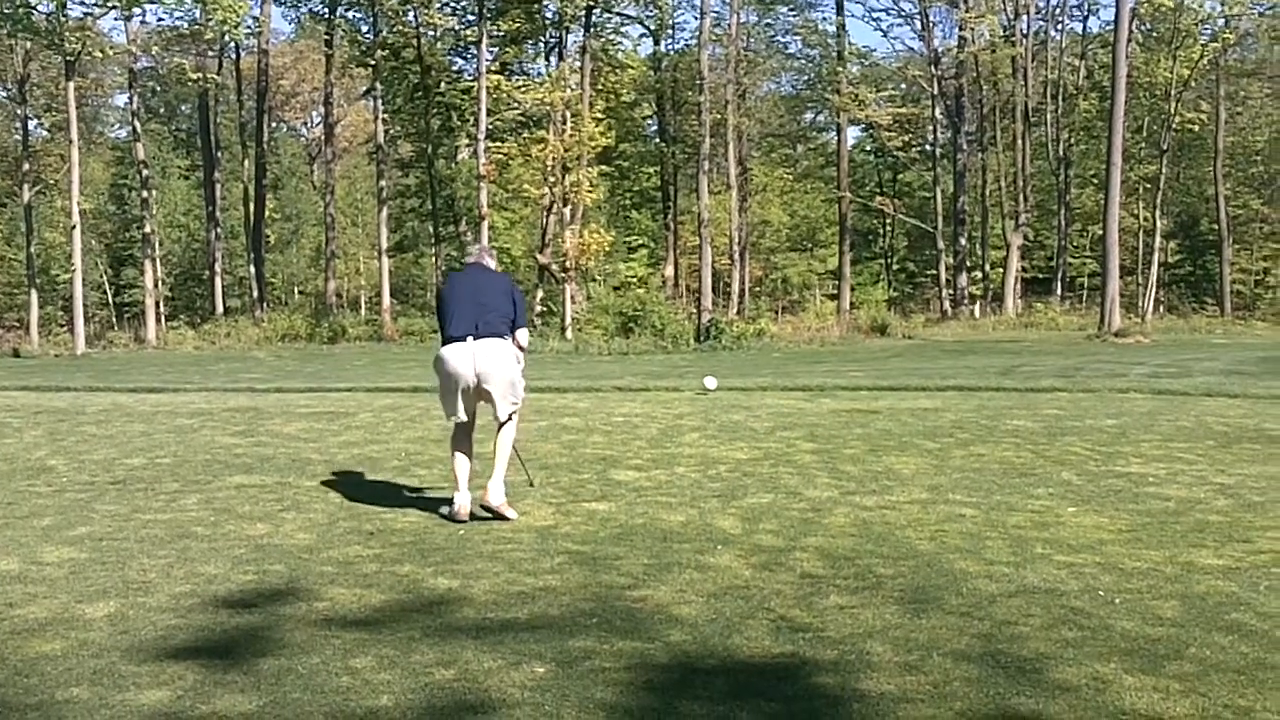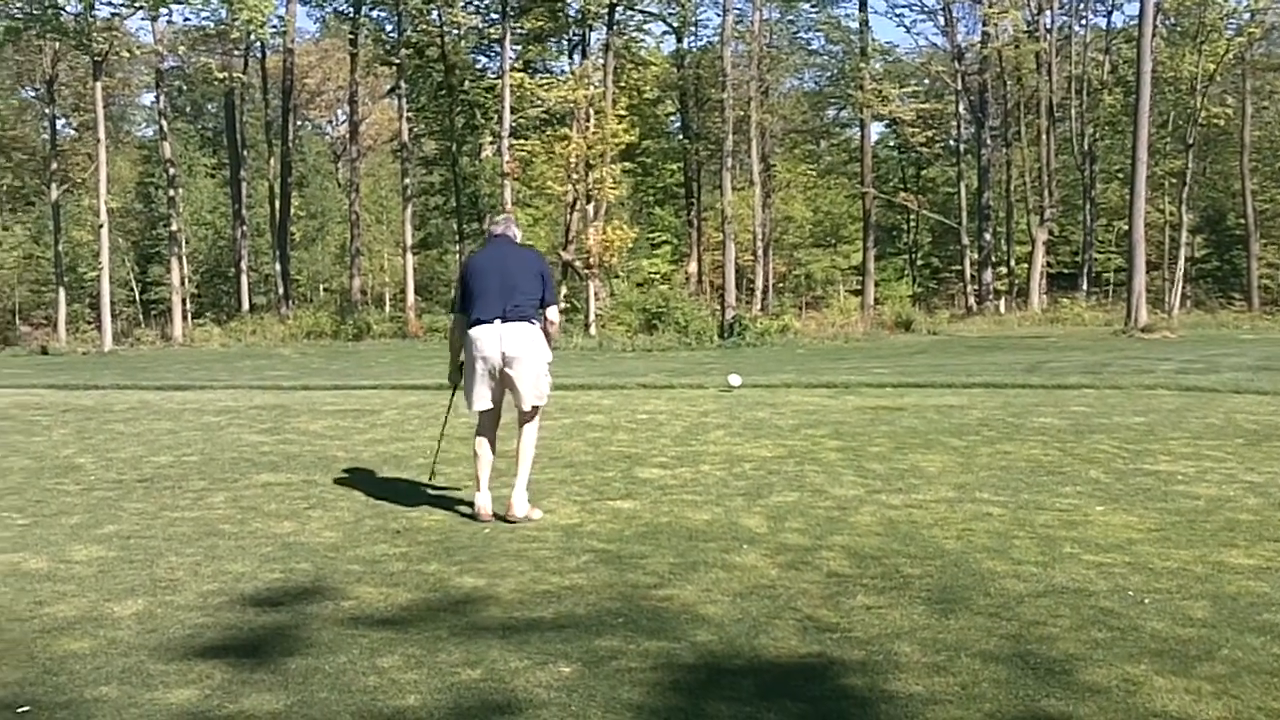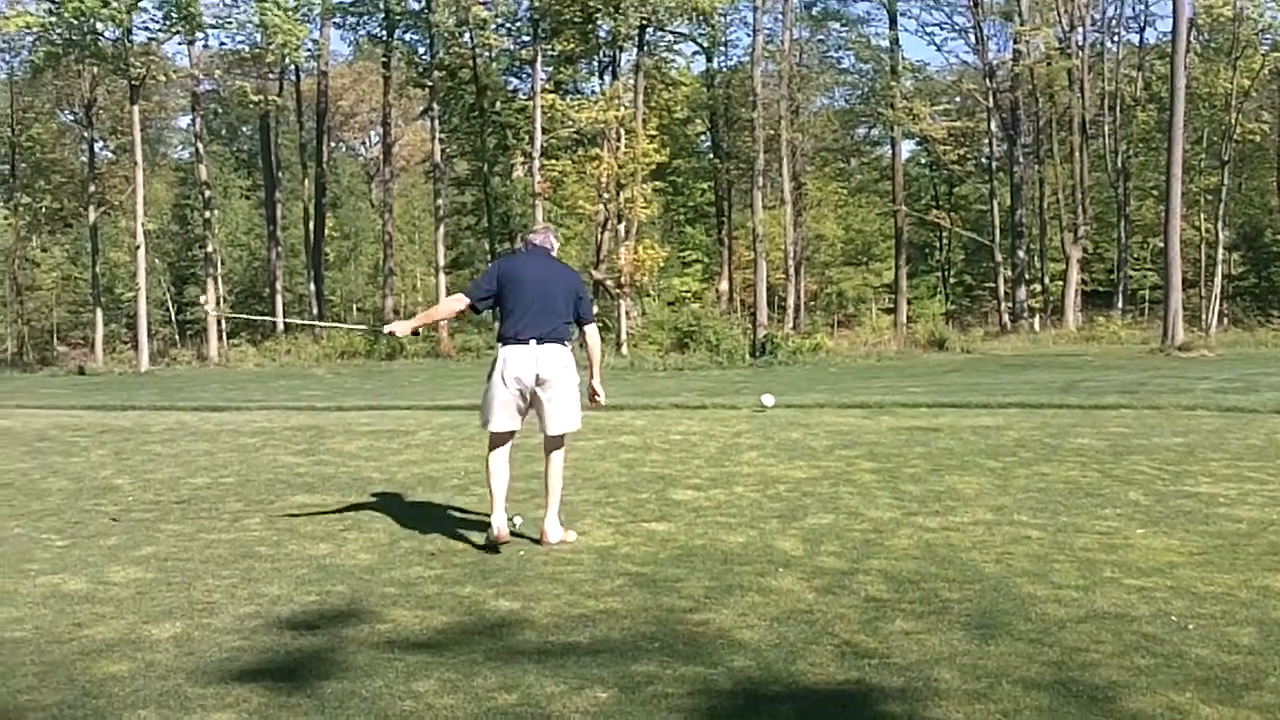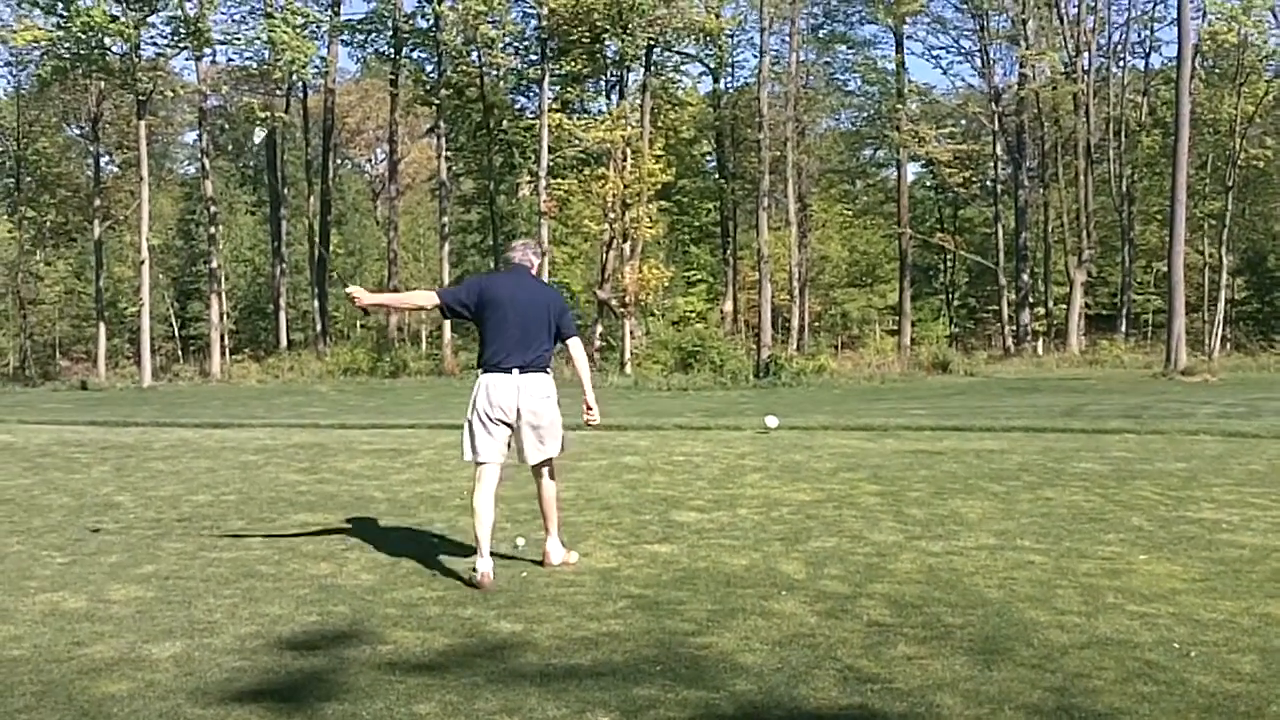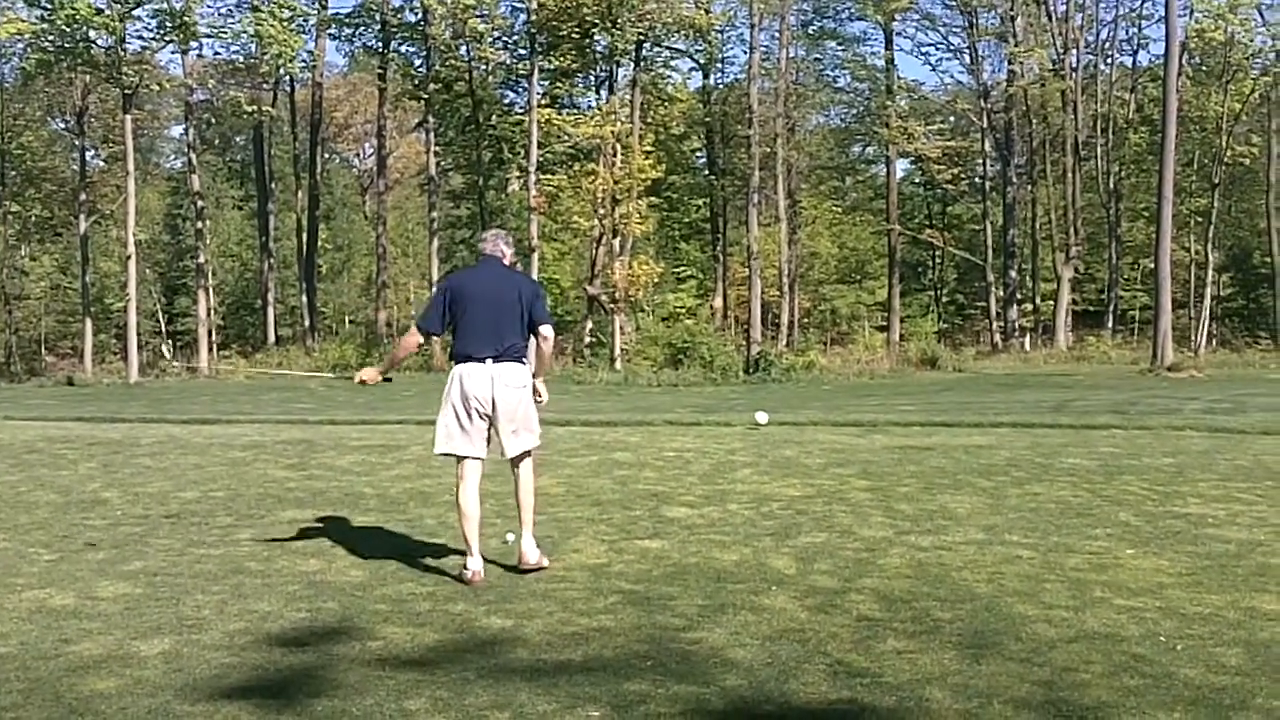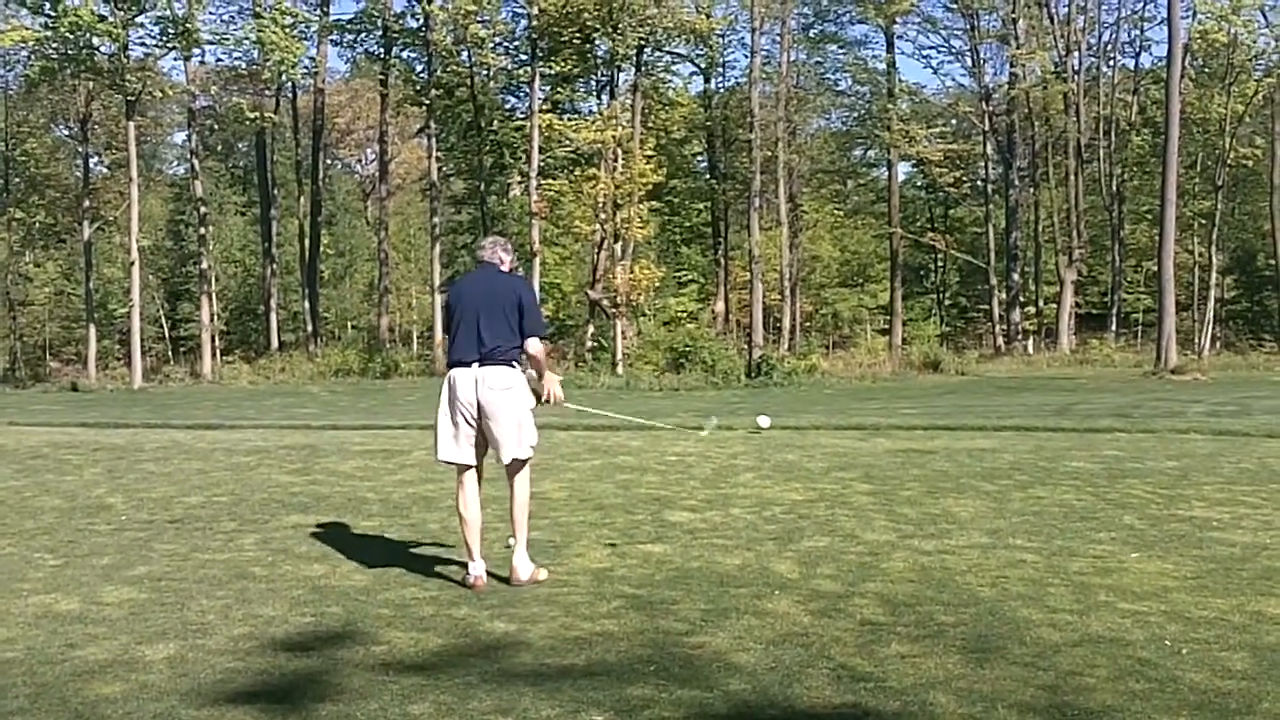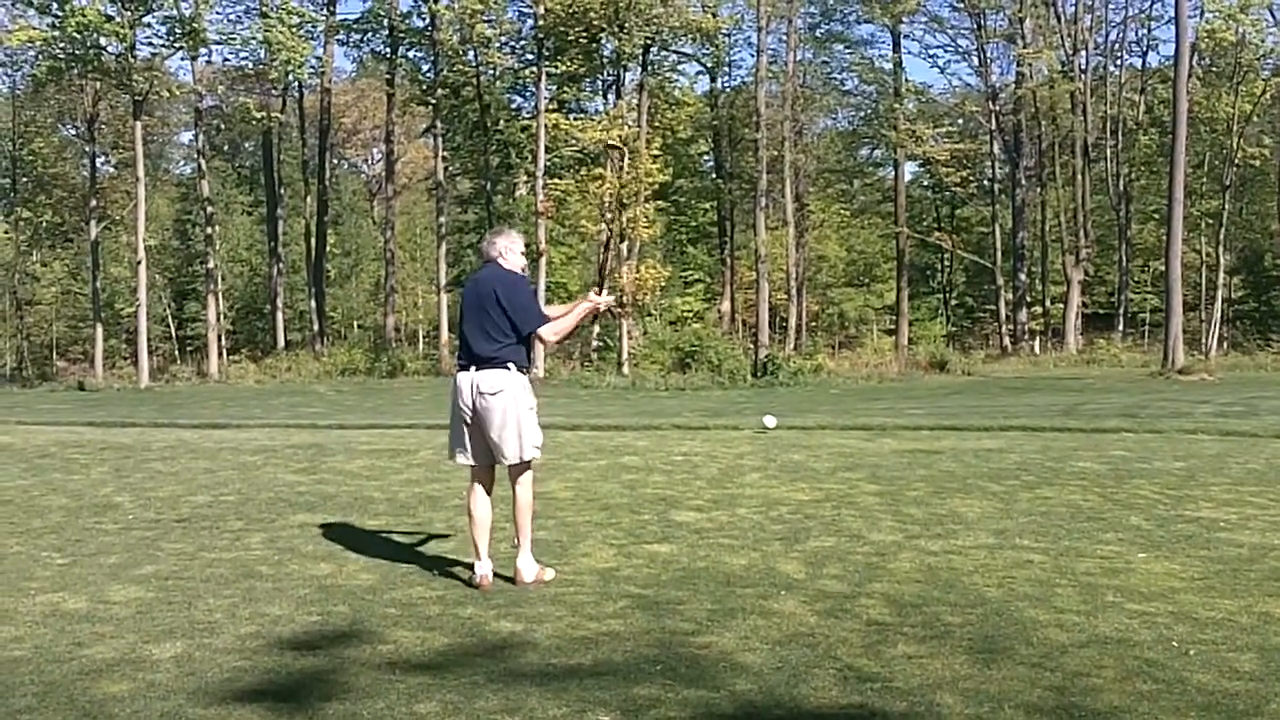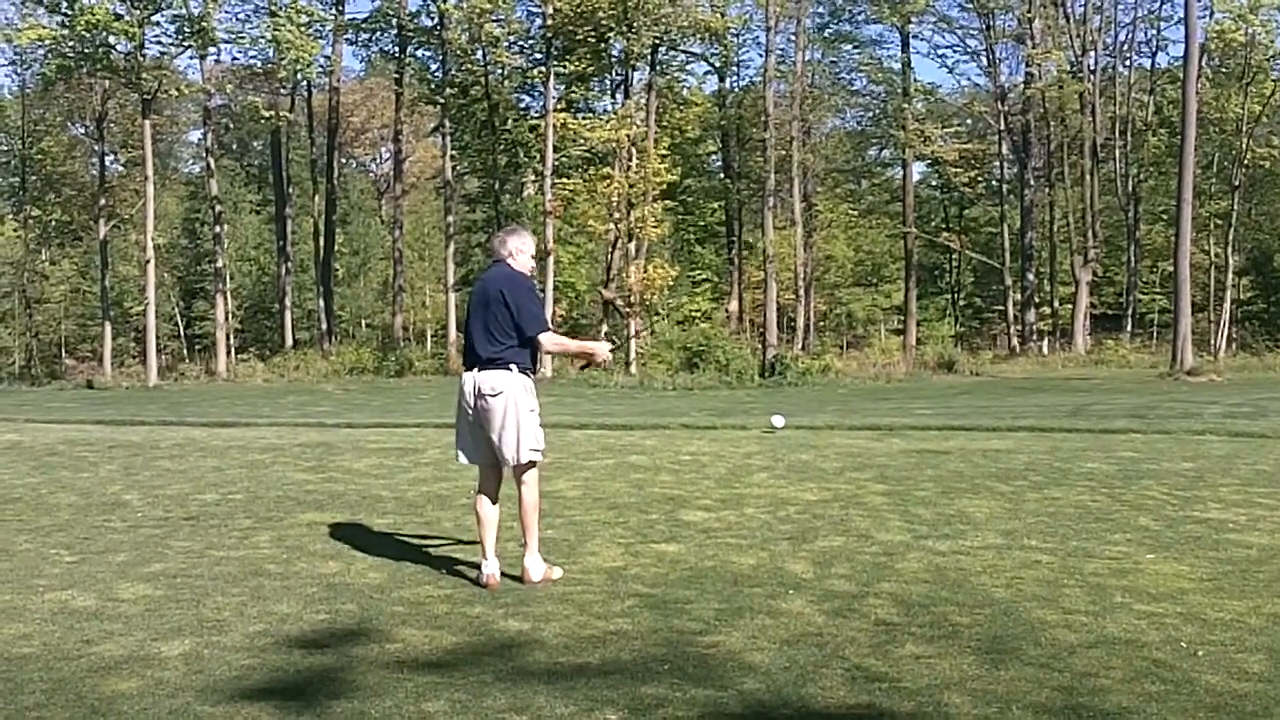
dt=0.3s
person 1, frame 1
left shoulder: (448, 285)
right shoulder: (506, 282)
right elbow: (522, 340)
right wrist: (514, 362)
left hip: (454, 356)
right hip: (496, 353)
left knee: (462, 424)
right knee: (508, 419)
left ankle: (461, 499)
right ankle: (495, 491)
person 1, frame 2
left shoulder: (473, 260)
right shoulder: (534, 259)
left elbow: (458, 323)
right elbow: (553, 317)
left wrist: (455, 363)
right wrist: (546, 350)
left hip: (483, 338)
right hip: (526, 337)
left knee: (487, 421)
right knee: (529, 419)
left ankle: (482, 501)
right ankle: (519, 499)
person 1, frame 3
left shoulder: (505, 266)
right shoulder: (571, 276)
left elbow: (459, 302)
right elbow: (591, 332)
left wrist: (411, 324)
right wrist: (595, 377)
left hip: (513, 359)
right hip: (556, 359)
left knee: (499, 443)
right knee: (555, 445)
left ankle: (498, 519)
right ankle: (552, 525)
person 1, frame 4
left shoulder: (485, 285)
right shoulder: (552, 296)
left elbow: (429, 299)
right elbow: (575, 346)
left wrist: (373, 298)
right wrist: (588, 393)
left hip: (495, 387)
right hip: (537, 387)
left knee: (485, 479)
right knee: (544, 471)
left ankle: (483, 563)
right ankle: (553, 548)
person 1, frame 5
left shoulder: (457, 281)
right shoulder: (526, 284)
left elbow: (417, 335)
right elbow: (546, 335)
left wrist: (382, 370)
right wrist: (539, 379)
left hip: (468, 377)
right hip: (512, 377)
left knee: (468, 474)
right knee: (523, 461)
left ankle: (473, 561)
right ankle: (528, 546)
person 1, frame 6
left shoulder: (456, 288)
right shoulder: (517, 286)
right elbow: (532, 347)
right wrist: (547, 377)
left hip: (460, 380)
right hip: (501, 380)
left knee: (467, 479)
right knee: (518, 472)
left ankle: (475, 567)
right ankle: (520, 563)
person 1, frame 7
left shoulder: (474, 284)
right shoulder: (510, 283)
left elbow: (535, 315)
right elbow: (547, 333)
left wrist: (579, 304)
right wrist: (587, 306)
left hip: (469, 382)
right hip: (503, 382)
left knee: (480, 478)
right knee: (520, 474)
left ankle: (481, 566)
right ankle: (525, 563)
person 1, frame 8
left shoulder: (485, 282)
right shoulder: (517, 283)
right elbow: (546, 341)
left wrist: (581, 347)
right wrist: (590, 349)
left hip: (476, 383)
right hip: (508, 382)
left knee: (488, 478)
right knee: (527, 475)
left ankle: (489, 565)
right ankle: (533, 562)
